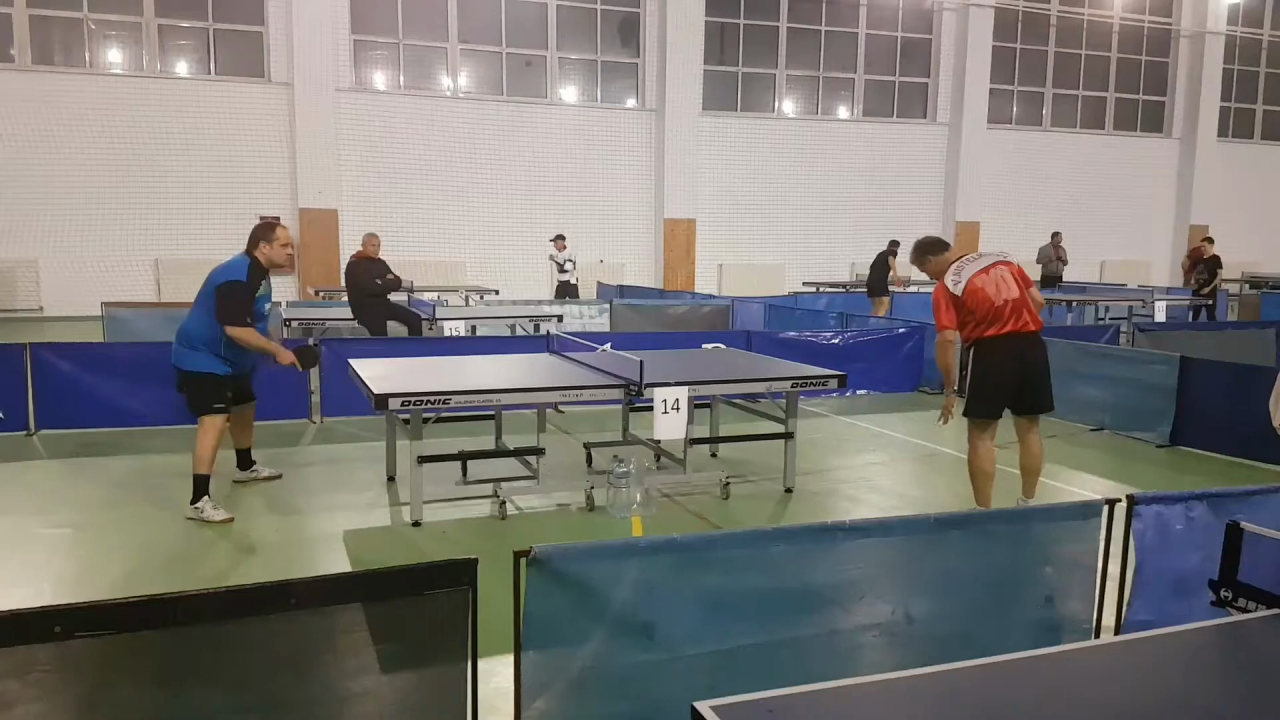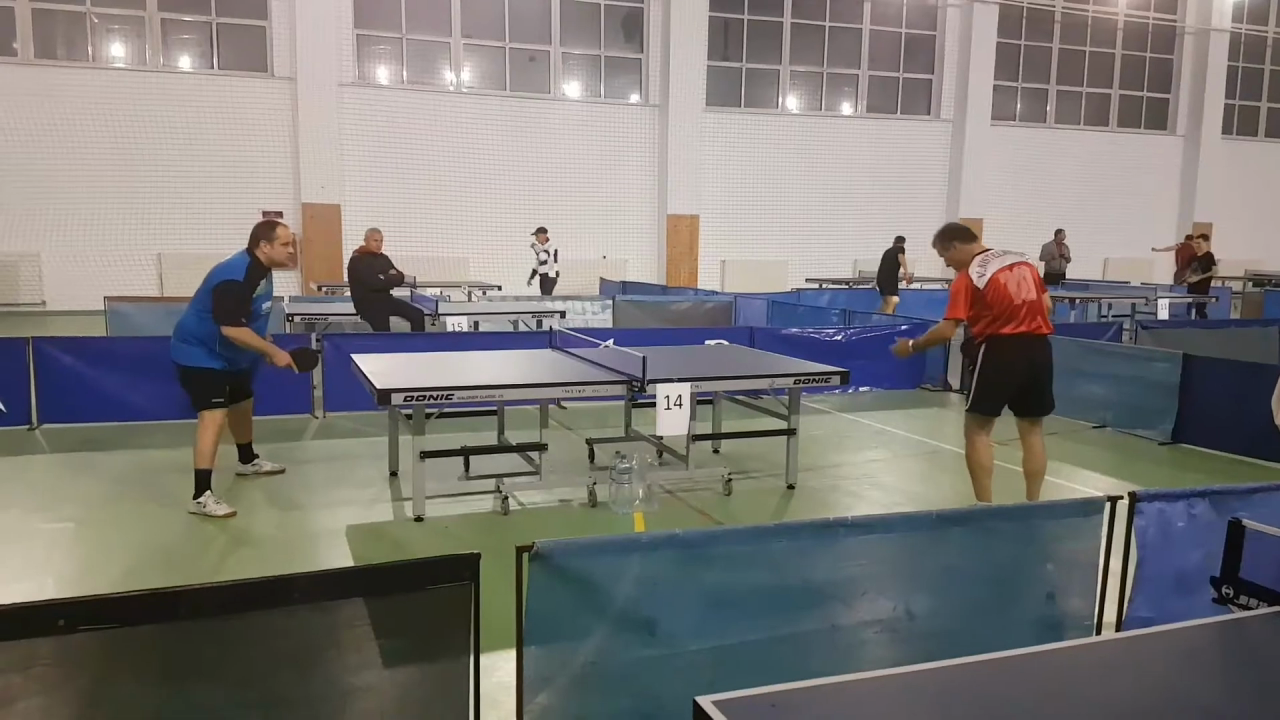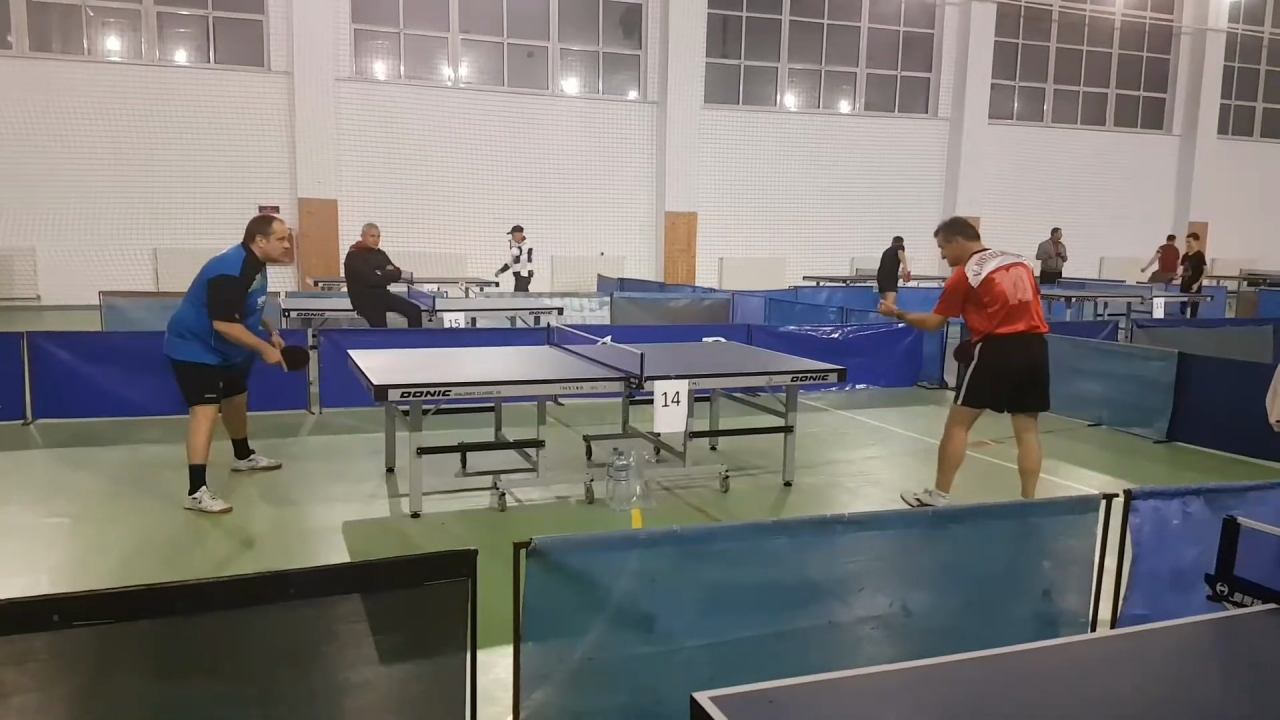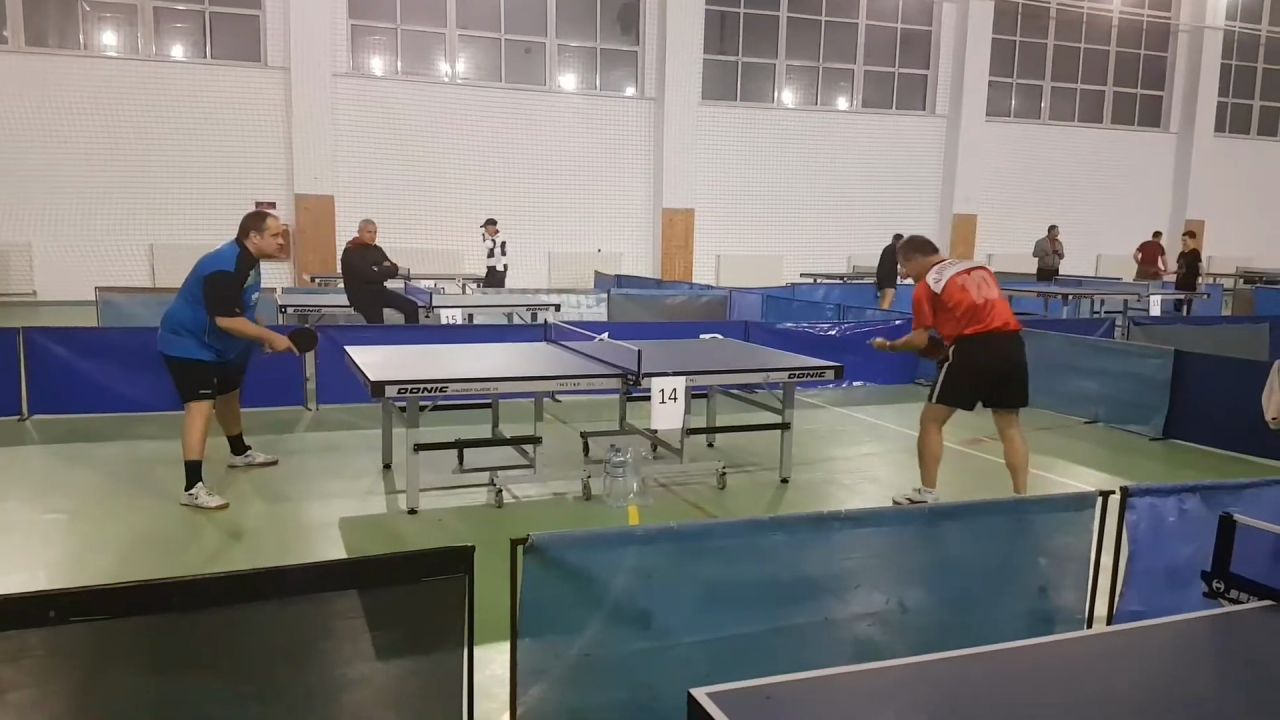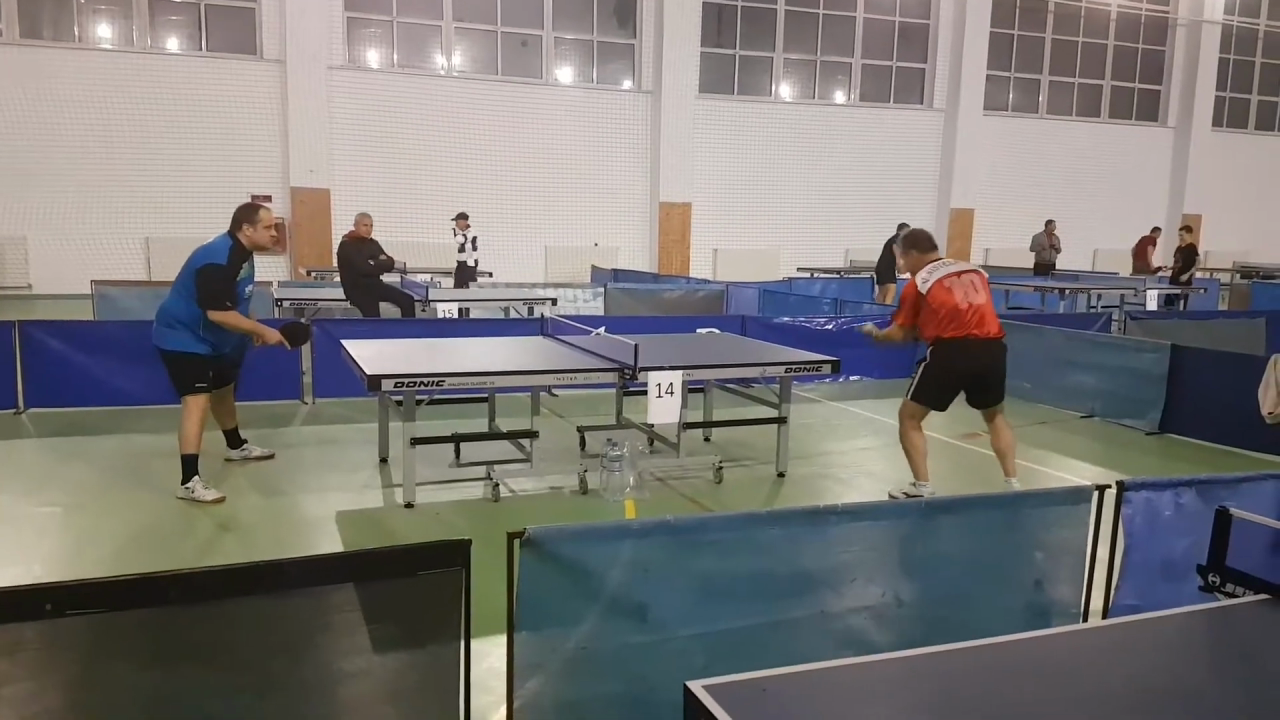
dt=0.3s
person 1, frame 1
left shoulder: (257, 272)
right shoulder: (238, 278)
right elbow: (236, 329)
left wrist: (272, 343)
right wrist: (277, 351)
left hip: (226, 358)
right hip: (202, 358)
left knee: (244, 409)
right knee: (214, 421)
left ankle: (245, 467)
right ankle: (199, 501)
person 1, frame 2
left shoulder: (260, 270)
right shoulder: (236, 277)
right elbow: (232, 329)
left wrist: (267, 344)
right wrist: (272, 352)
left hip: (227, 355)
right hip: (199, 353)
left knee: (242, 405)
right knee: (214, 416)
left ankle: (247, 461)
right ankle: (201, 496)
person 1, frame 3
left shoulder: (254, 264)
right shoulder: (231, 271)
right elbow: (224, 323)
left wrist: (272, 332)
right wrist: (264, 349)
left hip: (221, 349)
right hip: (194, 347)
left knee: (236, 399)
right knee: (206, 411)
left ankle: (244, 456)
right ankle: (197, 492)
person 1, frame 4
left shoulder: (247, 260)
right shoulder: (226, 267)
right elbow: (227, 319)
left wrist: (261, 332)
right wrist: (272, 337)
left hip: (214, 345)
right hip: (188, 344)
left knee: (229, 395)
right knee: (201, 407)
left ankle: (240, 452)
right ankle: (193, 488)
person 1, frame 5
left shoulder: (241, 253)
right shoulder: (218, 260)
right elbow: (219, 313)
left wrist: (252, 328)
right wrist: (263, 331)
left hip: (208, 339)
right hip: (183, 338)
left knee: (224, 389)
right knee: (197, 401)
left ankle: (236, 446)
right ankle: (189, 482)
person 2, frame 1
left shoulder: (946, 286)
right shoulder: (1004, 260)
left elbow: (948, 340)
right elbow: (1038, 301)
left wrist: (949, 390)
left hip: (991, 353)
right hip: (1031, 346)
left knee: (981, 436)
right knee: (1029, 431)
left ankle: (984, 512)
right ankle: (1028, 505)
person 2, frame 2
left shoulder: (969, 278)
right shoulder: (1022, 259)
left elbow: (948, 330)
right elbow: (1046, 306)
left wrist: (913, 346)
left hip: (1000, 352)
right hip: (1038, 349)
left knee: (977, 433)
right knee: (1032, 433)
left ankle: (985, 508)
person 2, frame 3
left shoulder: (965, 275)
right shoulder: (1020, 261)
left elbow: (935, 322)
right elbow: (1034, 306)
left wrist: (898, 314)
left hip: (996, 350)
right hip: (1034, 348)
left knee: (958, 424)
right knee: (1027, 431)
left ankle: (939, 496)
right ankle: (1028, 503)
person 2, frame 4
left shoulder: (926, 285)
right shoulder: (980, 269)
left elbow: (920, 340)
left wrist: (889, 345)
left hip: (972, 350)
right hip: (1011, 345)
left knee: (931, 421)
right knee: (1010, 427)
left ankle: (927, 494)
right ankle: (1021, 497)
person 2, frame 5
left shoulder: (917, 283)
right shoulder: (975, 271)
left elbow: (898, 334)
left wrist: (876, 334)
left hip: (950, 353)
right hip: (991, 350)
left knee: (909, 418)
right knee: (995, 417)
left ankle: (922, 488)
right ankle: (1013, 485)
